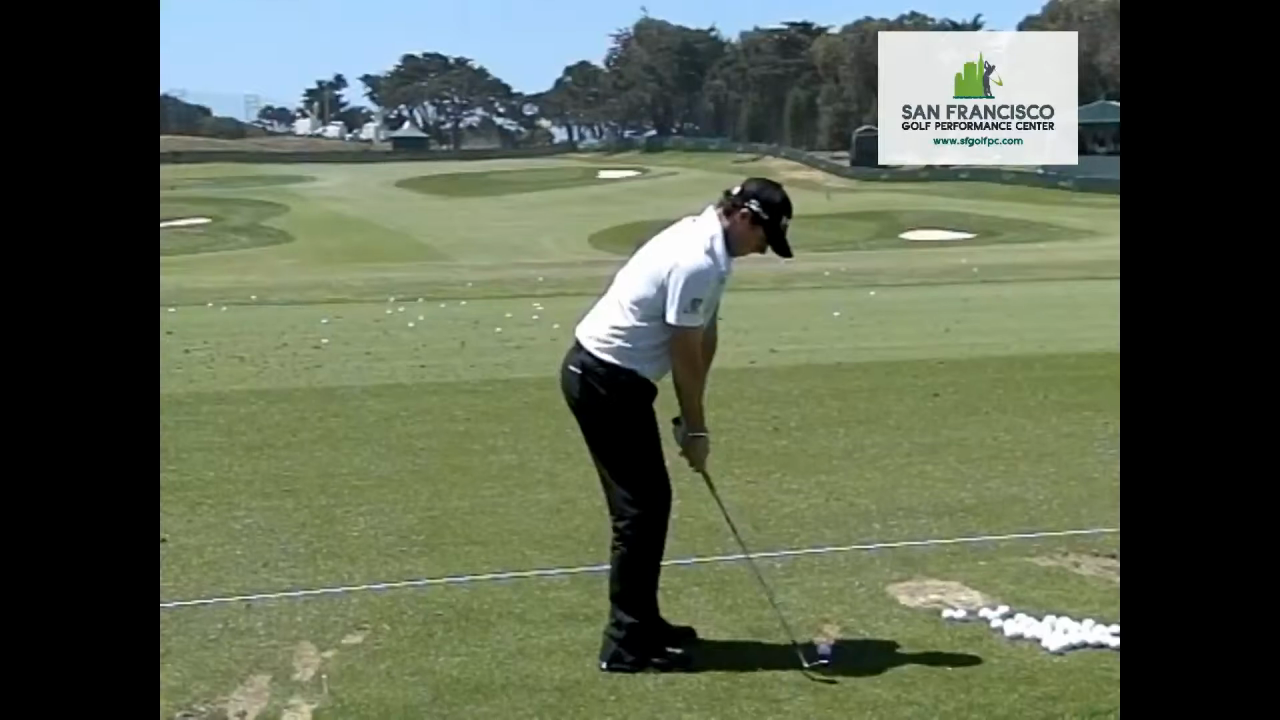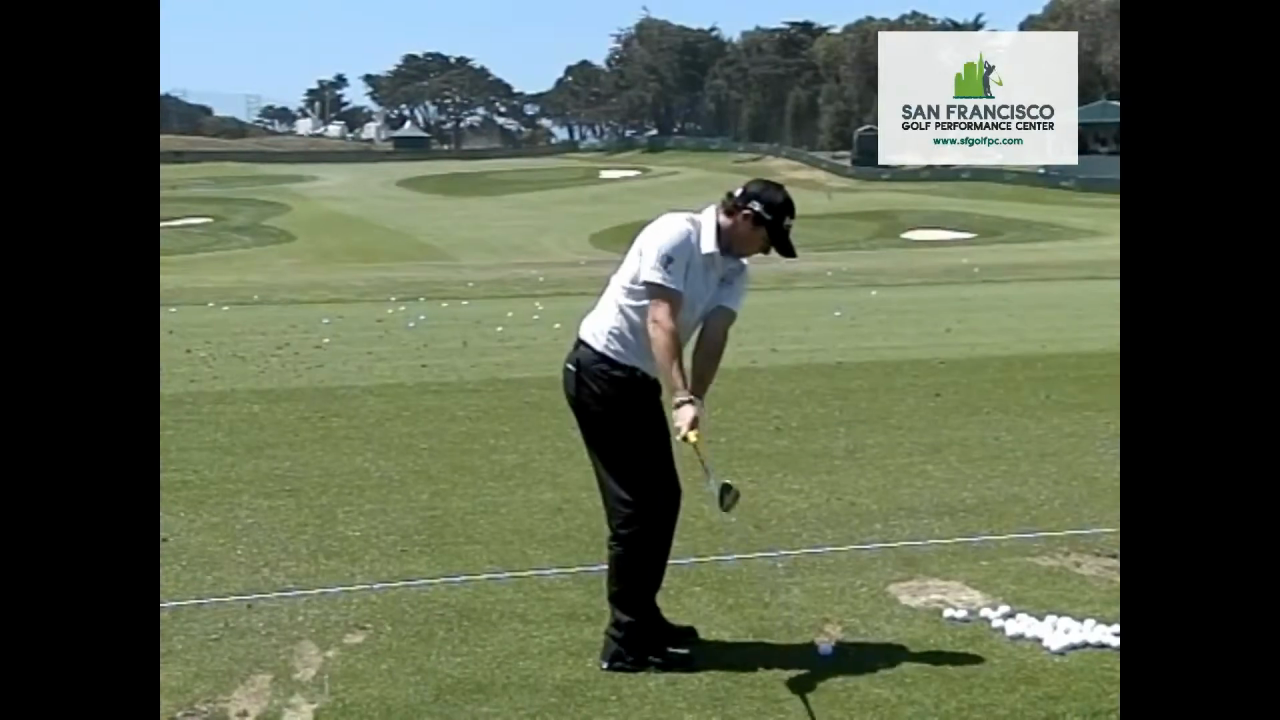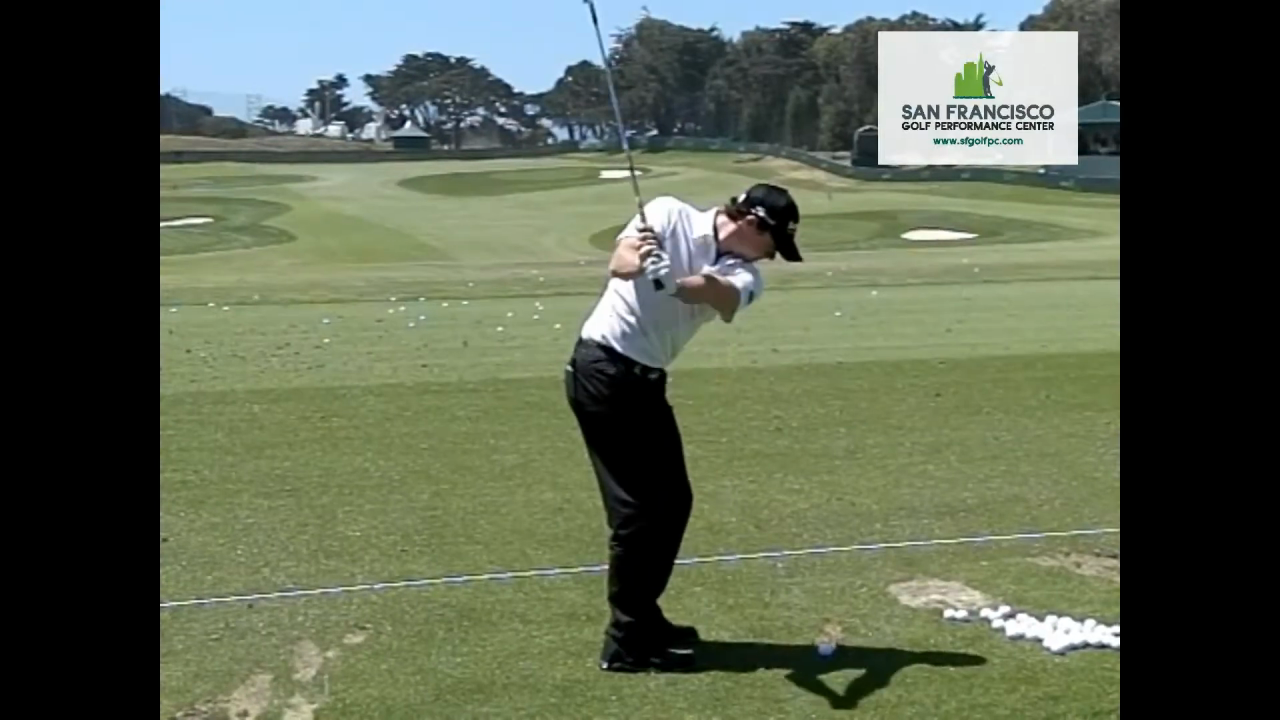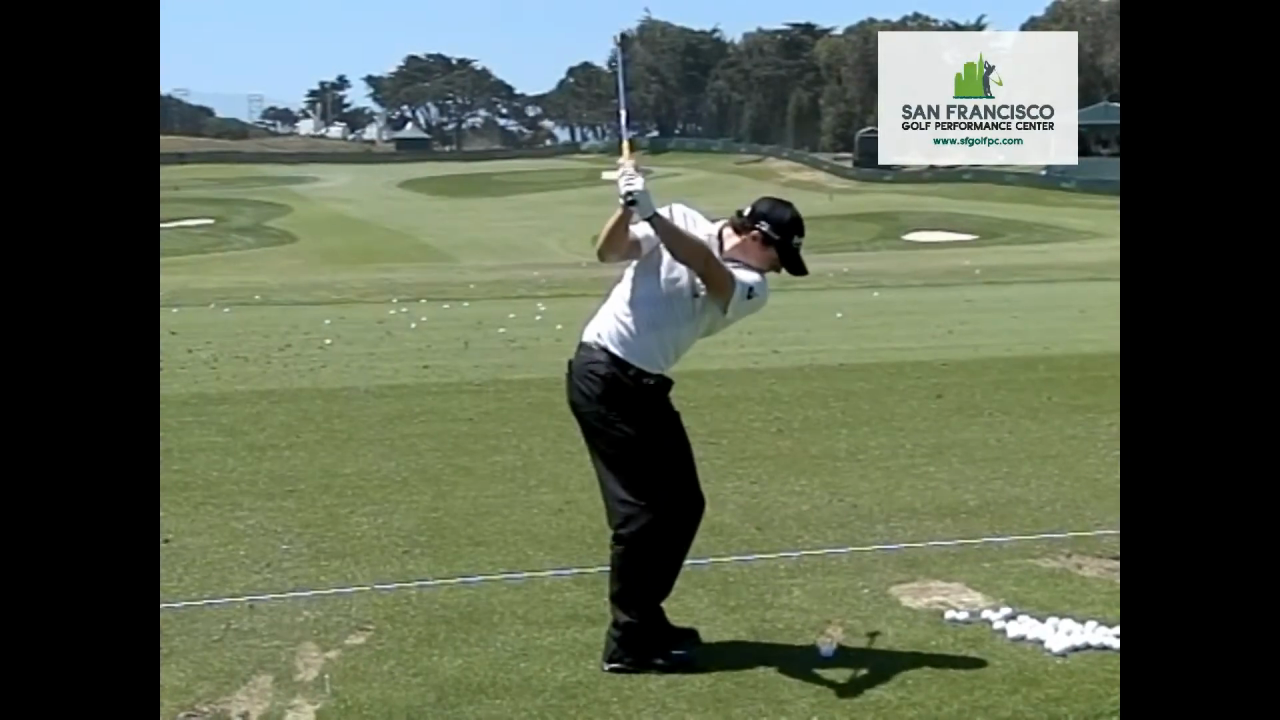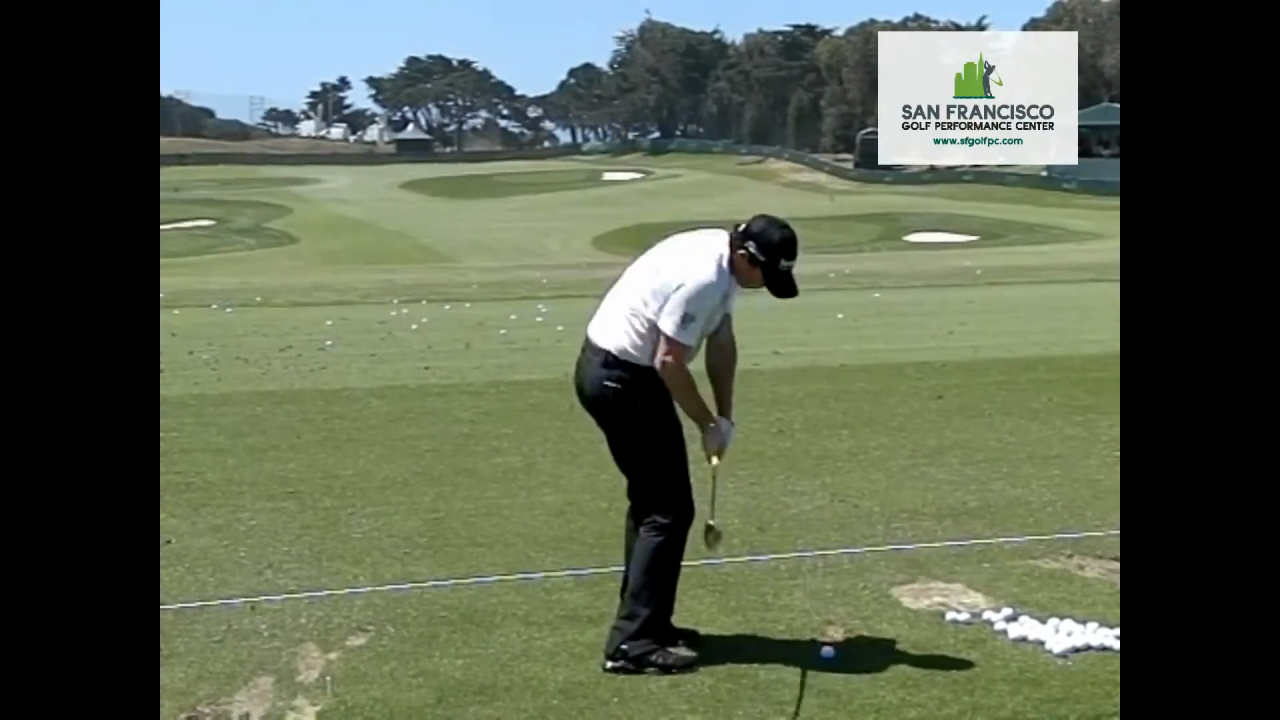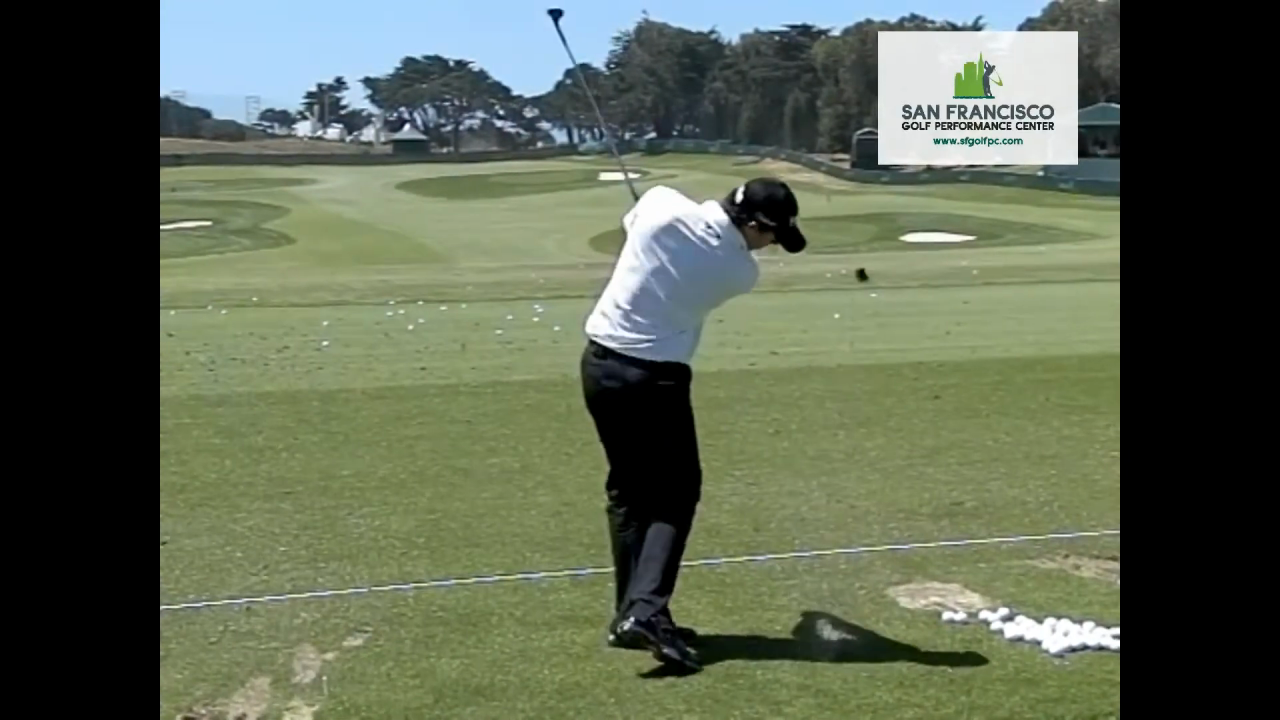
dt=0.7s
person 1, frame 1
left shoulder: (707, 244)
right shoulder: (695, 261)
left elbow: (705, 338)
right elbow: (685, 356)
left wrist: (690, 417)
right wrist: (696, 430)
left hip: (616, 377)
right hip: (602, 378)
left knee: (653, 500)
right knee: (639, 509)
left ankle: (641, 619)
right ankle: (625, 644)
person 1, frame 2
left shoulder: (734, 273)
right shoulder: (675, 232)
left elbow: (713, 337)
right elbow: (661, 320)
left wrist: (695, 401)
right wrist: (682, 397)
left hip: (640, 381)
right hip: (601, 372)
left knee: (662, 500)
right knee: (635, 507)
left ankle: (642, 617)
right ankle: (626, 642)
person 1, frame 3
left shoulder: (744, 276)
right shoulder: (669, 214)
left elbow: (718, 295)
right elbow: (620, 263)
left wrist: (673, 284)
right wrist: (642, 262)
left hip: (647, 378)
right hip: (603, 368)
left knee: (672, 501)
right knee: (636, 507)
left ankle: (643, 617)
right ankle: (626, 642)
person 1, frame 4
left shoulder: (751, 288)
right shoulder: (681, 219)
left elbow: (703, 264)
right elbow: (609, 252)
left wrist: (651, 216)
right wrist: (627, 212)
left hip: (647, 387)
right hip: (602, 374)
left knee: (684, 506)
right knee: (639, 510)
left ankle: (646, 619)
right ankle: (628, 642)
person 1, frame 5
left shoulder: (726, 269)
right shoulder: (702, 276)
left elbow: (721, 340)
right elbow: (668, 362)
left wrist: (724, 414)
right wrist: (707, 424)
left hip: (609, 371)
right hip: (623, 379)
left knee: (651, 500)
right knee: (668, 509)
left ankle: (645, 620)
right ankle: (632, 642)
person 1, frame 6
left shoulder: (661, 204)
right shoulder: (742, 271)
left hip: (601, 363)
right hip: (658, 379)
left knee: (627, 491)
right knee: (673, 499)
left ankle: (632, 614)
right ankle: (648, 609)
